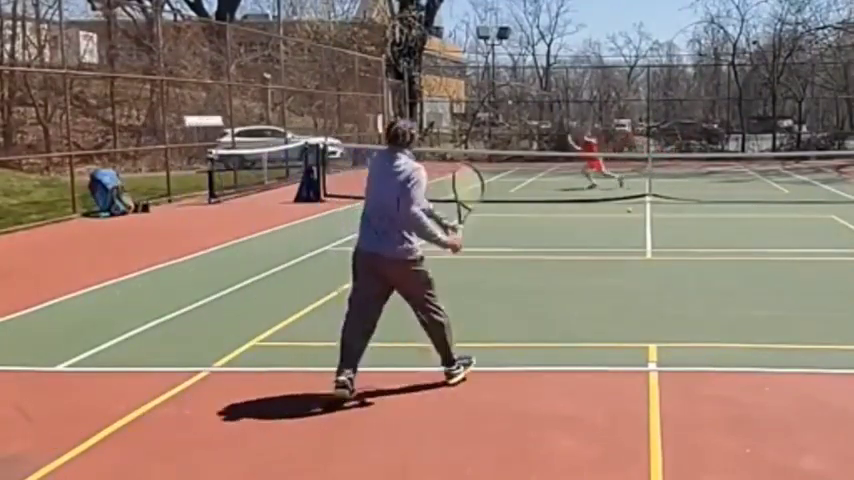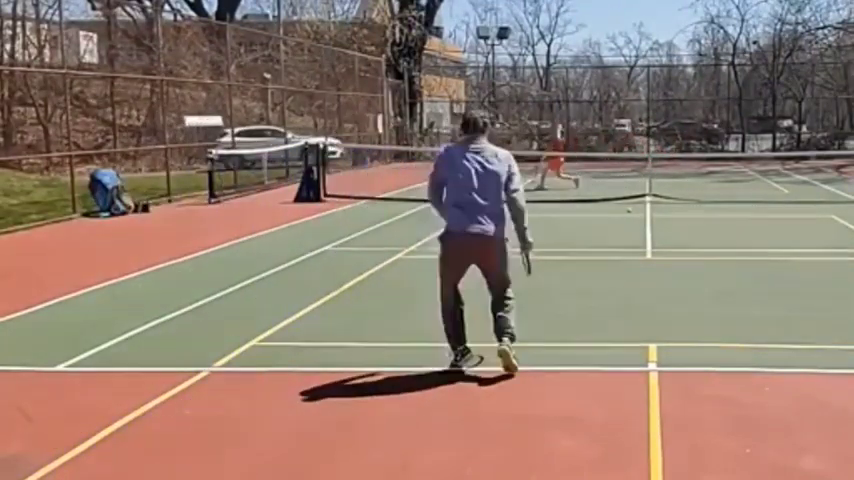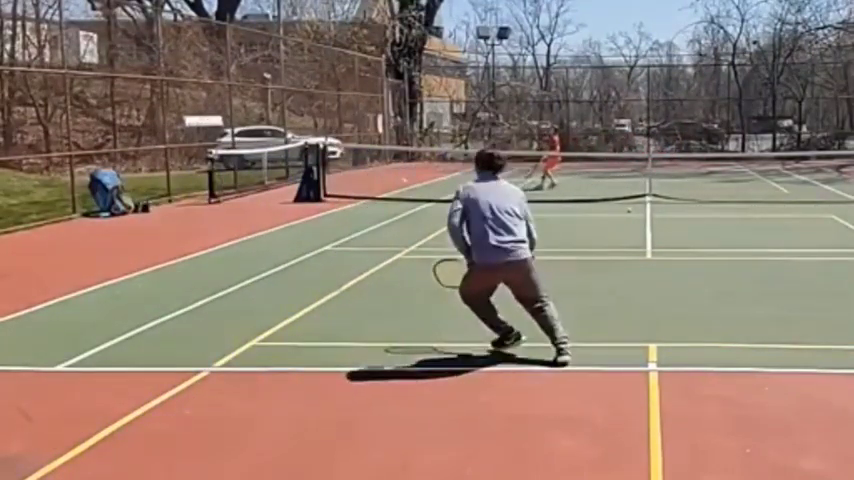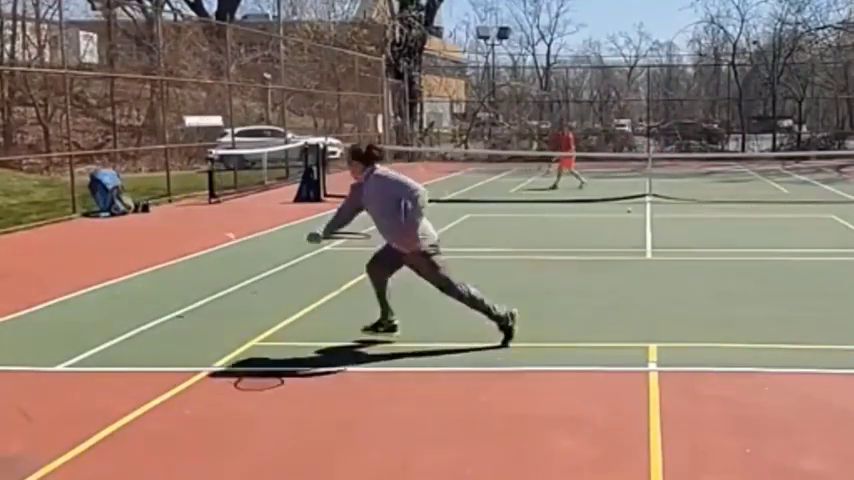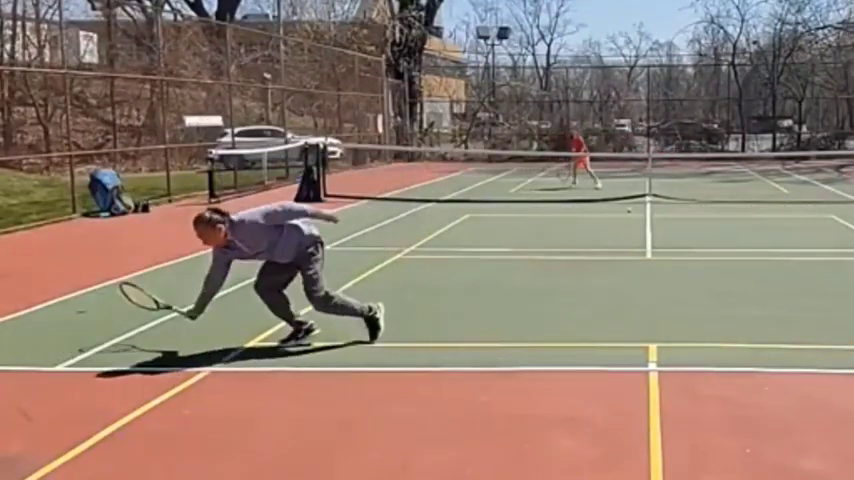
dt=0.4s
person 1, frame 1
left shoulder: (378, 162)
right shoulder: (413, 169)
right elbow: (413, 214)
left wrist: (440, 220)
right wrist: (445, 240)
left hip: (367, 252)
right hip: (400, 255)
left knee: (359, 315)
right knee: (431, 310)
left ankle: (345, 377)
right ankle: (452, 366)
person 1, frame 2
left shoulder: (446, 155)
right shoulder: (503, 158)
left elbow: (434, 196)
right elbow: (516, 200)
right wrist: (524, 237)
left hip: (455, 236)
right hip: (490, 236)
left knee: (449, 294)
right knee: (502, 293)
left ankle: (460, 352)
right ankle: (504, 343)
person 1, frame 3
left shoulder: (466, 191)
right shoulder: (515, 192)
left elbow: (454, 226)
right elbow: (532, 236)
left wrist: (470, 256)
left hip: (486, 262)
right hip: (520, 259)
left knee: (470, 295)
right knee: (539, 303)
left ankle: (508, 334)
right ankle: (561, 347)
person 1, frame 4
left shoulder: (382, 177)
right shoulder: (360, 186)
left elbow: (418, 193)
right elbow: (346, 212)
left wrist: (413, 231)
right wrist: (323, 233)
left hip: (420, 244)
right hip: (399, 245)
left knee: (450, 287)
right knee: (375, 269)
left ankle: (503, 317)
right ankle: (386, 321)
person 1, frame 5
left shoulder: (248, 221)
right shoulder: (223, 250)
left elbow: (284, 209)
right elbow: (214, 279)
left wrist: (319, 214)
right wrist: (198, 309)
left hip: (304, 242)
left knee: (321, 299)
right knee: (264, 286)
left ankle: (371, 313)
right ankle: (301, 327)
